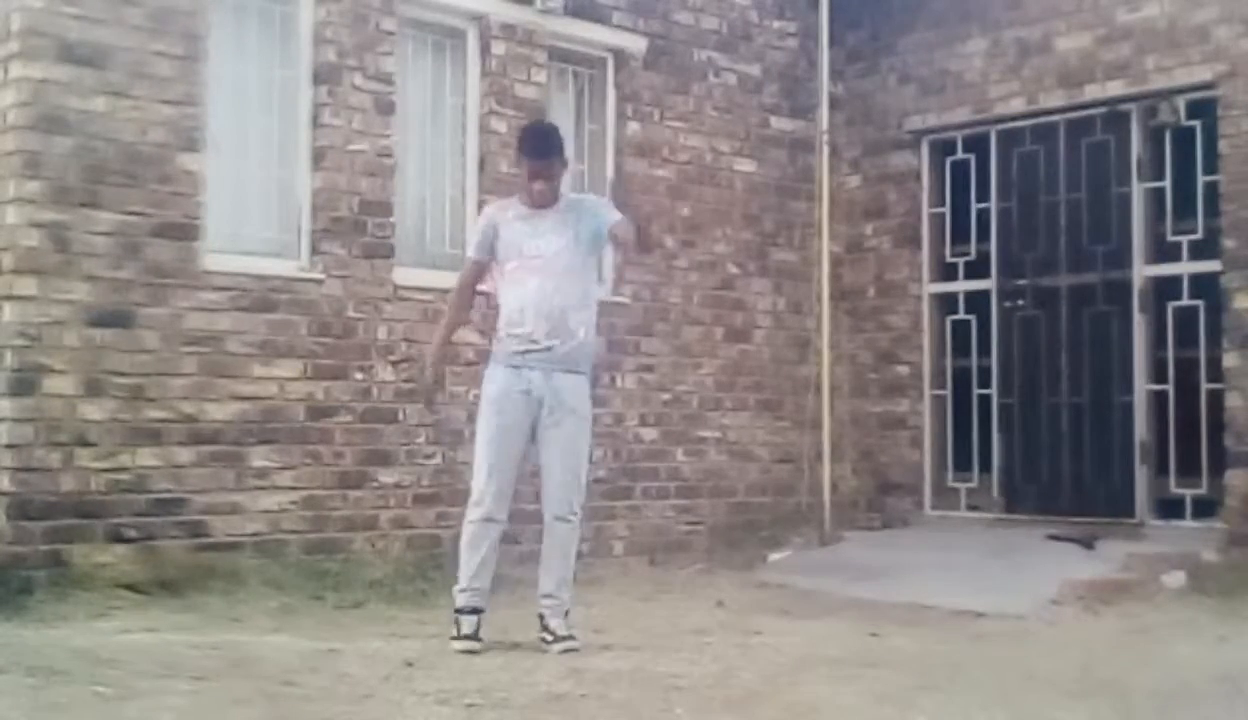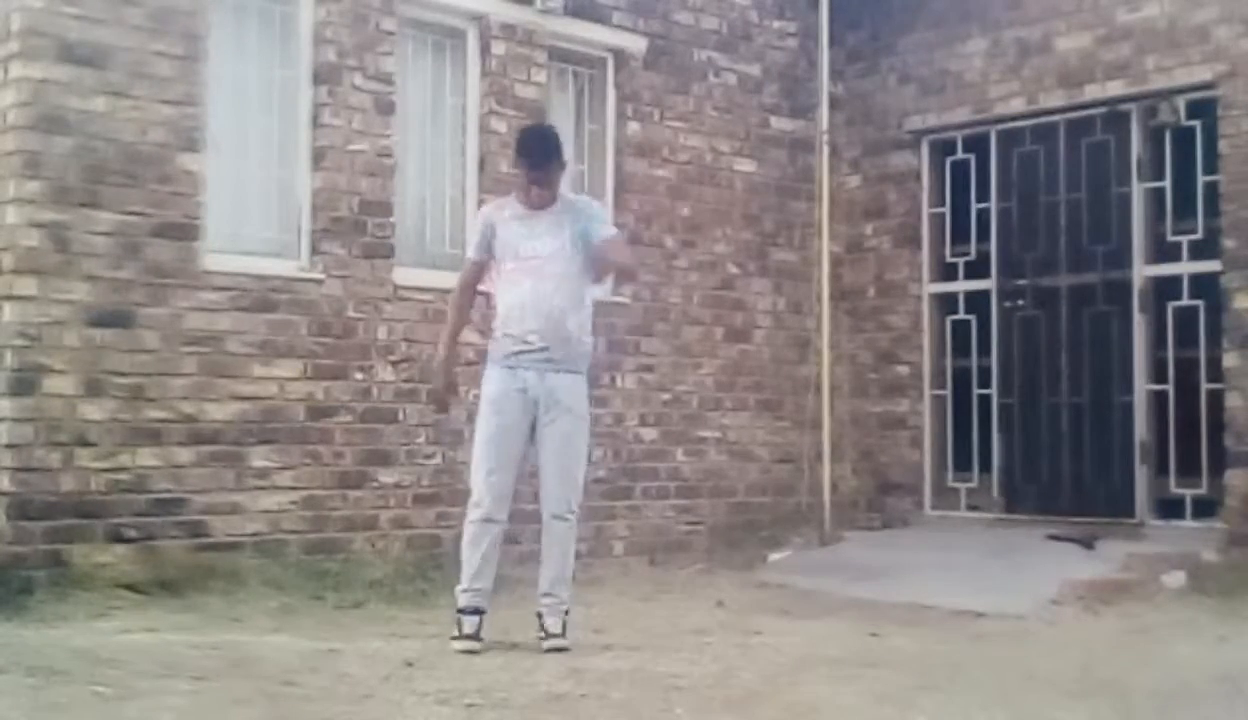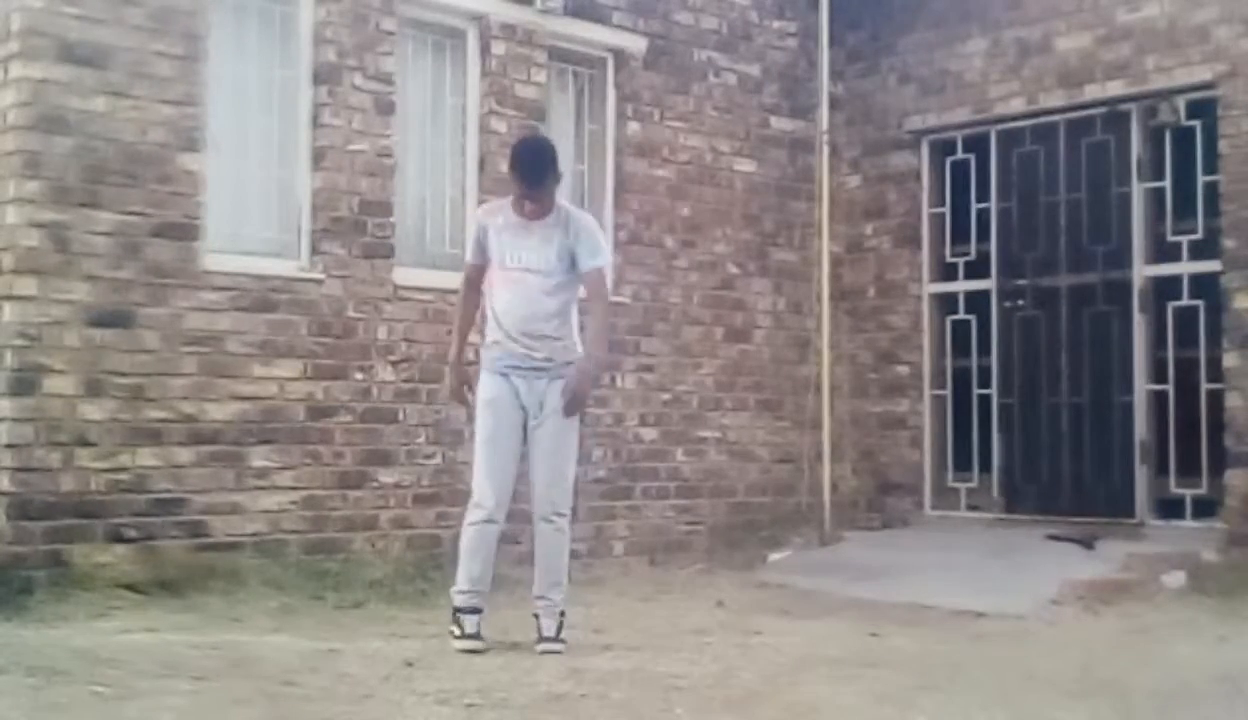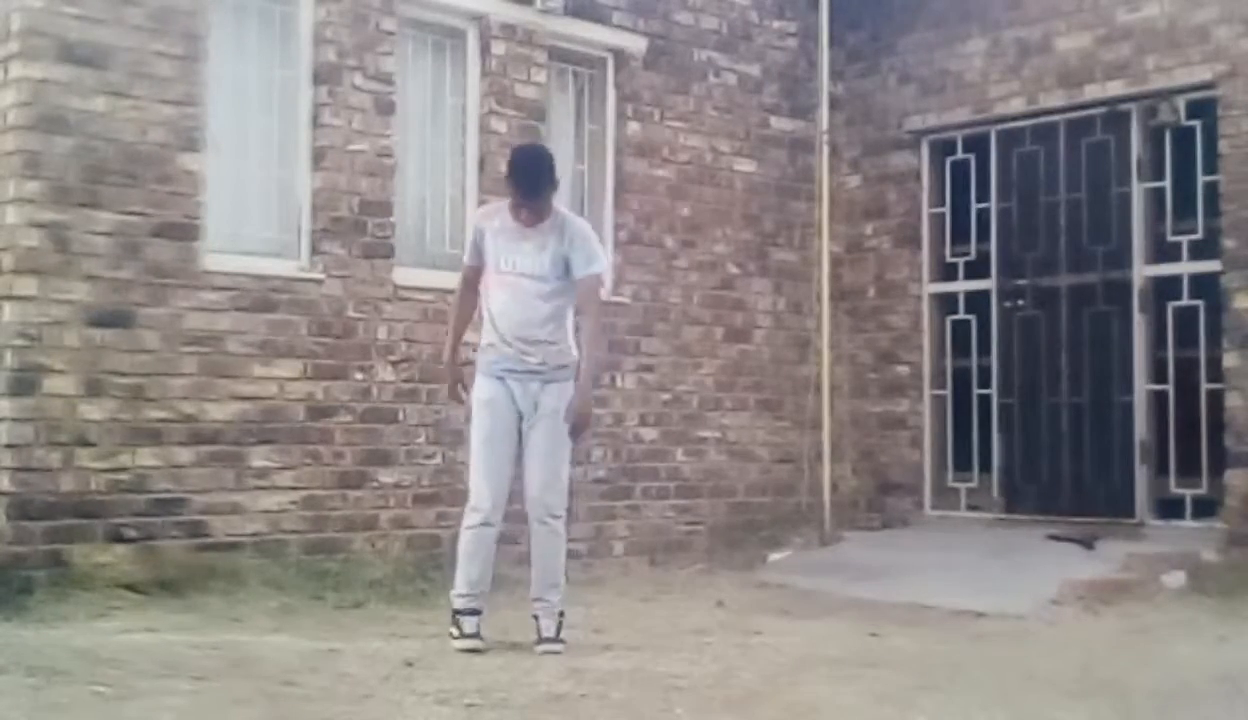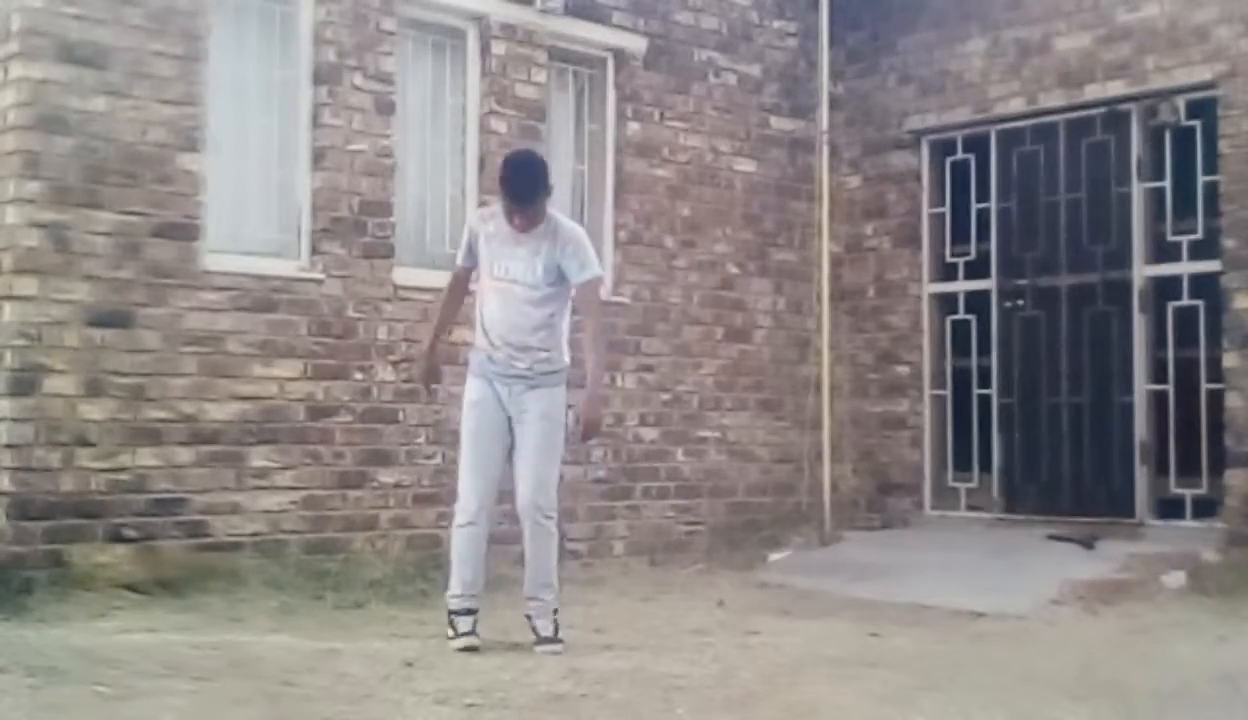
dt=0.1s
person 1, frame 1
left shoulder: (589, 212)
right shoulder: (497, 217)
left elbow: (638, 244)
right elbow: (466, 287)
left wrist: (630, 227)
right wrist: (436, 352)
left hip: (568, 373)
right hip: (509, 369)
left knee: (563, 501)
right knee: (489, 494)
left ankle: (554, 612)
right ankle: (468, 608)
person 1, frame 2
left shoulder: (586, 215)
right shoulder: (494, 216)
left elbow: (624, 263)
right elbow: (467, 287)
left wrist: (615, 263)
right wrist: (445, 357)
left hip: (565, 372)
right hip: (506, 369)
left knee: (562, 500)
right knee: (489, 492)
left ankle: (553, 611)
right ankle: (470, 608)
person 1, frame 3
left shoulder: (580, 228)
right shoulder: (488, 219)
left elbow: (597, 303)
right elbow: (471, 289)
left wrist: (589, 370)
right wrist: (457, 358)
left hip: (557, 377)
right hip: (499, 373)
left knee: (552, 502)
right knee: (488, 496)
left ankle: (550, 612)
right ankle: (467, 608)
person 1, frame 4
left shoulder: (575, 234)
right shoulder: (486, 222)
left elbow: (590, 312)
right elbow: (468, 288)
left wrist: (585, 388)
right wrist: (450, 355)
left hip: (553, 380)
right hip: (495, 376)
left knee: (547, 504)
right knee: (485, 499)
left ankle: (548, 614)
right ankle: (466, 609)
person 1, frame 5
left shoulder: (569, 239)
right shoulder: (481, 225)
left elbow: (592, 317)
right elbow: (458, 287)
left wrist: (593, 392)
right wrist: (432, 349)
left hip: (542, 385)
right hip: (486, 379)
left knee: (536, 502)
right knee: (474, 500)
left ankle: (543, 612)
right ankle: (463, 610)
